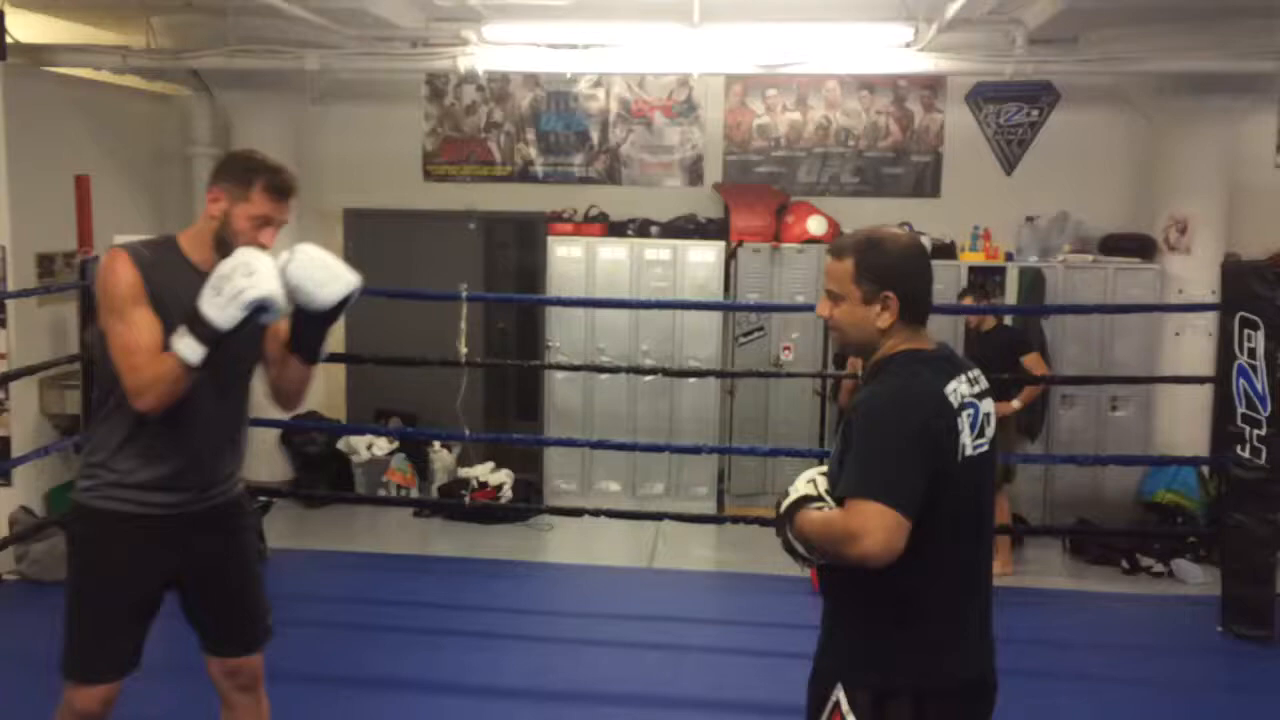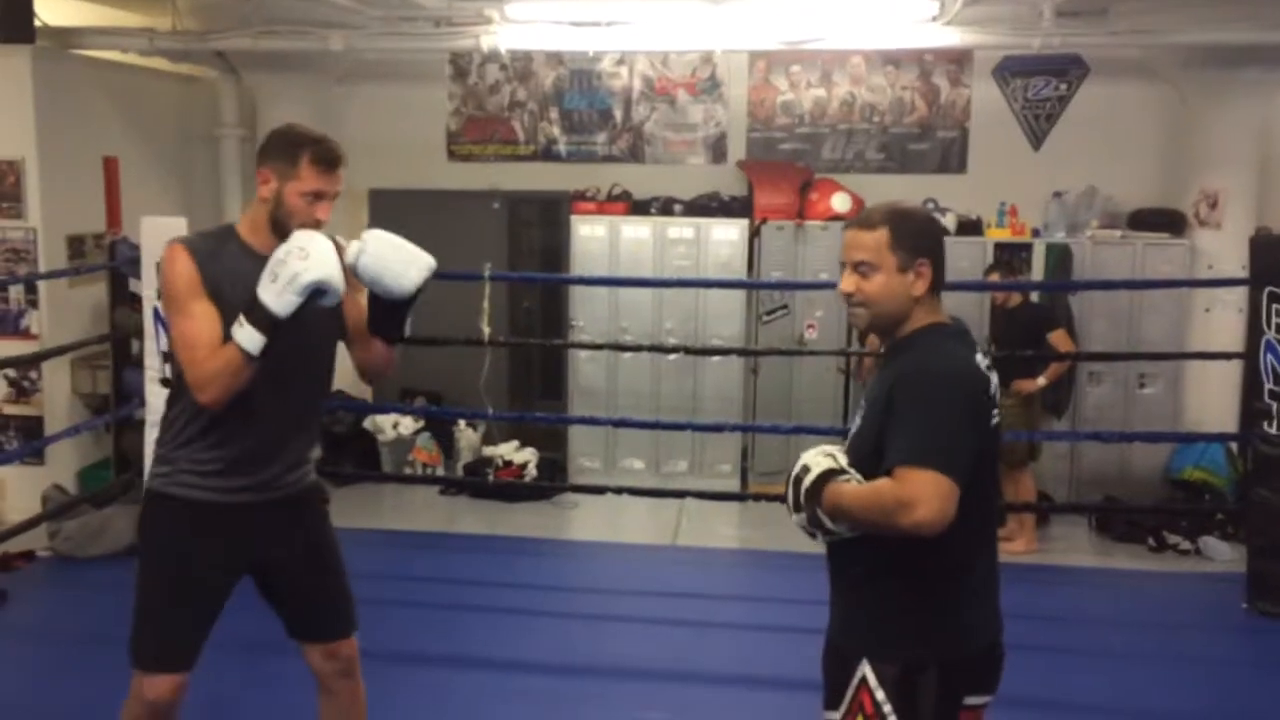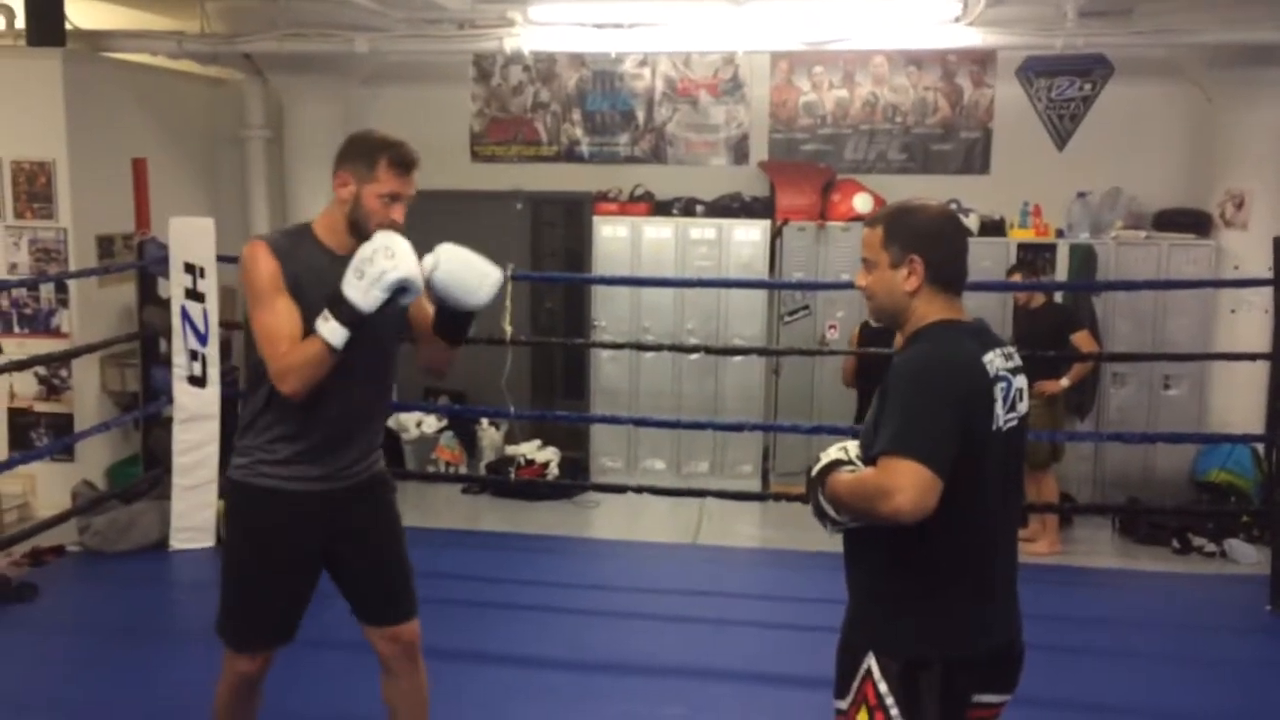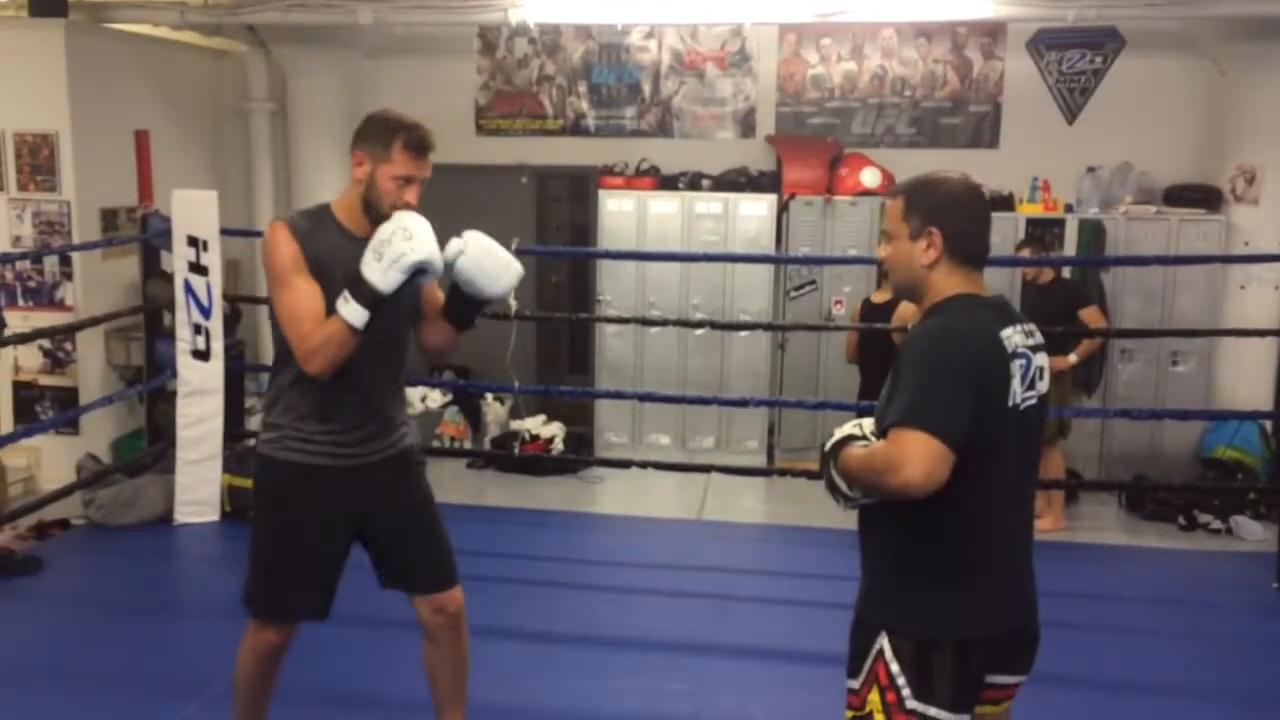
dt=1s
person 1, frame 1
left shoulder: (255, 280)
right shoulder: (128, 269)
left elbow: (287, 394)
right elbow: (147, 393)
left wrist: (313, 321)
right wrist: (209, 321)
left hip: (214, 505)
right hip: (121, 508)
left knee: (242, 673)
person 1, frame 2
left shoulder: (332, 261)
right shoulder: (190, 260)
left elbow: (375, 369)
right elbow: (208, 388)
left wrist: (391, 305)
right wrist: (266, 310)
left hip: (288, 492)
right hip: (195, 499)
left knee: (338, 656)
person 1, frame 3
left shoulder: (393, 258)
right shoulder: (270, 257)
left elbow: (435, 360)
right elbow: (289, 377)
left wrist: (456, 312)
right wrist: (352, 305)
left hip: (358, 481)
right hip: (272, 488)
left knee: (401, 641)
right knee: (248, 659)
person 1, frame 4
left shoulder: (414, 237)
right shoulder: (292, 238)
left elbow: (434, 343)
right elbow: (314, 356)
left wrist: (468, 298)
right wrist: (372, 284)
left hip: (385, 456)
right hip: (301, 463)
left knee: (445, 607)
right knee: (271, 629)
person 2, frame 1
left shoulder: (891, 403)
right shoulder: (961, 377)
left elbow: (872, 539)
left wrist: (799, 517)
right wrist: (838, 493)
left hip: (887, 672)
person 2, frame 2
left shoulder: (928, 374)
right shoulder: (946, 351)
left elbow: (921, 506)
left wrist: (825, 493)
right wrist: (850, 475)
left hip: (904, 645)
person 2, frame 3
left shoulder: (927, 367)
right shoulder: (992, 352)
left elbow: (902, 496)
left wrist: (833, 483)
right wrist: (866, 469)
left hip: (914, 641)
person 2, frame 4
left shoulder: (943, 340)
right shoulder: (1016, 329)
left elbow: (913, 469)
left wrist: (847, 459)
right wrist: (880, 445)
left hip: (927, 617)
right hip: (1001, 606)
person 3, frame 1
left shoulder: (1010, 336)
right shoulder: (972, 337)
left elbow: (1041, 374)
left wrist: (1014, 404)
left hip: (997, 420)
left knee: (997, 488)
left ankle: (1004, 558)
person 3, frame 2
left shoulder: (1036, 313)
right shoulder: (998, 314)
left elbow: (1068, 351)
left wrist: (1040, 381)
left hip: (1021, 398)
right hip: (998, 396)
left knee: (1021, 466)
right knee: (1004, 464)
left ankle: (1028, 536)
right ankle: (1012, 524)
person 3, frame 3
left shoulder: (1059, 313)
right shoulder: (1020, 313)
left elbow: (1091, 352)
left wrist: (1064, 382)
left hip: (1044, 399)
left knee: (1043, 467)
right knee: (1027, 465)
left ankle: (1052, 537)
right ankle: (1035, 525)
person 3, frame 4
left shoulder: (1068, 290)
right shoulder: (1028, 288)
left elbow: (1100, 328)
left wrist: (1072, 358)
left hip: (1054, 375)
left knee: (1050, 443)
left ankle: (1057, 514)
right ankle: (1041, 501)
